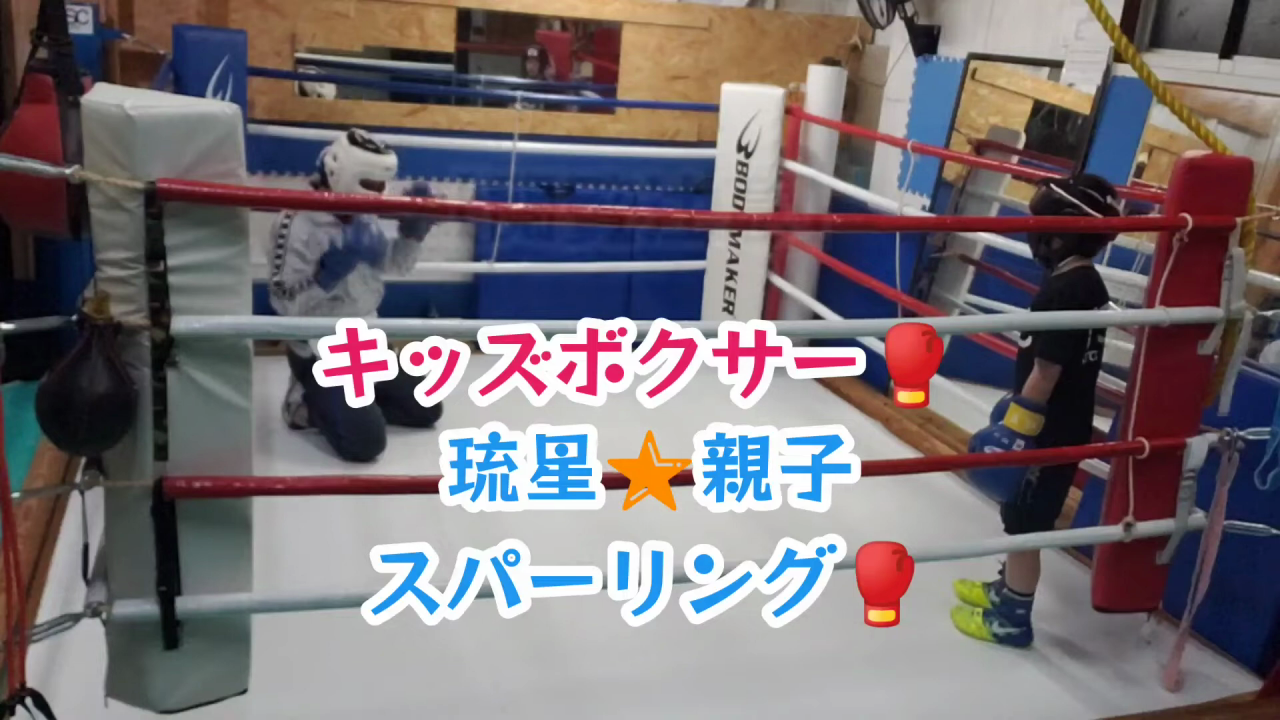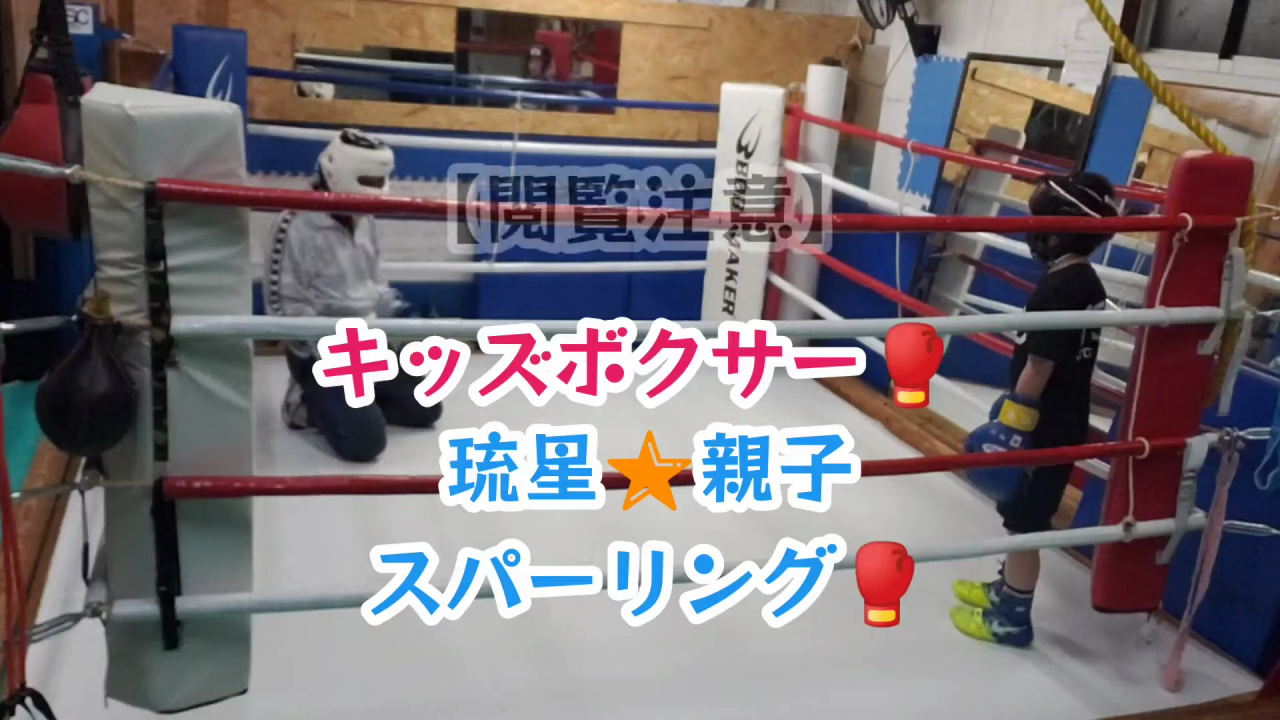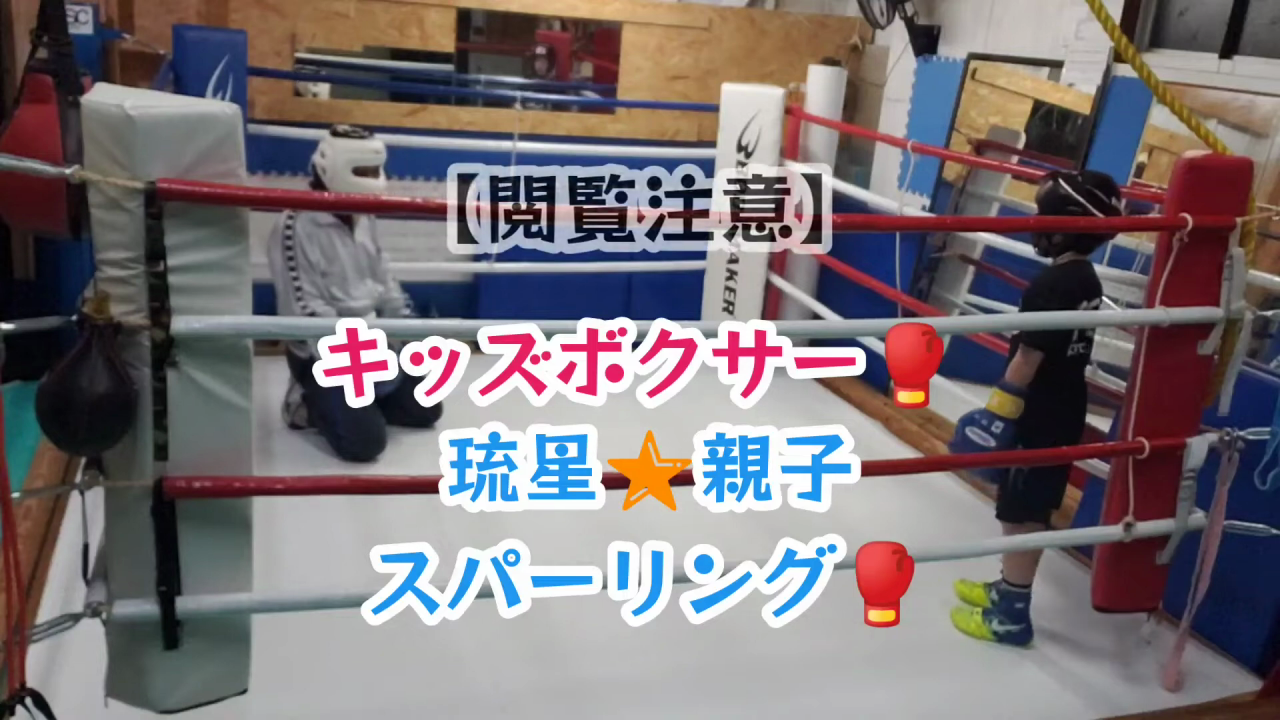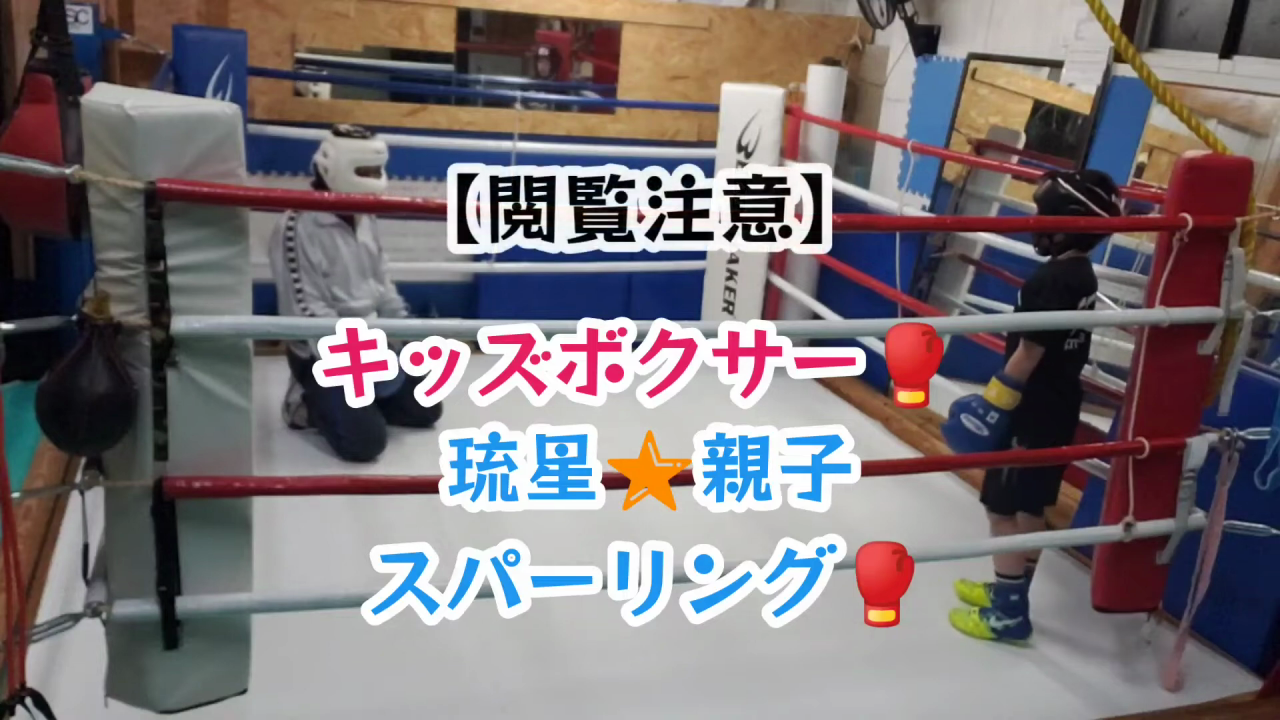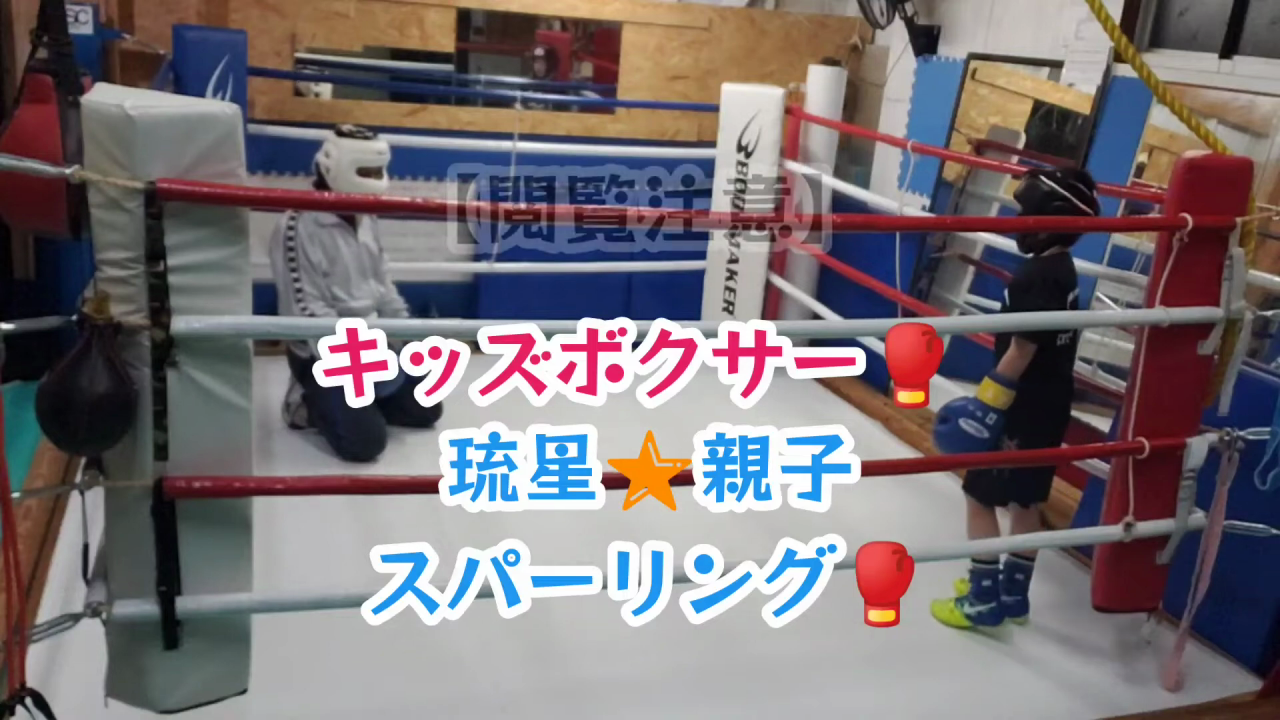
dt=0.3s
person 1, frame 1
left shoulder: (1061, 293)
right shoulder: (1090, 285)
left elbow: (1045, 372)
left wrist: (1015, 429)
right wrist: (1017, 415)
left hip: (1048, 431)
right hip: (1068, 424)
left knee: (1024, 525)
right knee: (1025, 519)
left ankle: (1011, 620)
right ankle: (1005, 589)
person 1, frame 2
left shoulder: (1055, 290)
right shoulder: (1088, 283)
left elbow: (1037, 367)
left wrist: (1009, 427)
left hip: (1043, 427)
right hip: (1065, 421)
left knee: (1023, 523)
right knee: (1028, 517)
left ankle: (1012, 619)
right ankle: (1006, 589)
person 1, frame 3
left shoulder: (1051, 285)
right shoulder: (1087, 280)
left elbow: (1028, 358)
left wrist: (997, 415)
left hip: (1037, 420)
right hip: (1063, 416)
left knee: (1018, 517)
right knee: (1034, 513)
left ankle: (1011, 617)
right ankle: (1007, 589)
person 1, frame 4
left shoulder: (1050, 280)
right shoulder: (1082, 275)
left elbow: (1028, 352)
left wrist: (992, 405)
left hip: (1031, 415)
right hip: (1057, 411)
left knee: (1002, 510)
right knee: (1031, 507)
left ankle: (1009, 614)
right ankle: (1009, 592)
person 1, frame 5
left shoulder: (1036, 276)
right shoulder: (1063, 271)
left elbow: (1021, 351)
left wrist: (986, 404)
left hip: (1024, 411)
right hip: (1048, 408)
left knee: (980, 498)
right knee: (1024, 502)
left ankle: (985, 599)
right ankle: (1012, 592)
person 2, frame 1
left shoulder: (362, 218)
right shoulder: (296, 223)
left elbow: (397, 264)
right elbow: (287, 302)
left wrist: (415, 227)
right wrist: (333, 267)
right hip: (321, 352)
left knee: (426, 410)
right knee: (365, 440)
right ankle: (309, 404)
person 2, frame 2
left shoulder: (363, 221)
right shoulder: (295, 228)
right elbow: (283, 307)
left wrist: (400, 318)
right hip: (320, 353)
left knee: (427, 409)
right knee: (366, 441)
right ankle: (310, 404)
person 2, frame 3
left shoulder: (363, 220)
right shoulder: (297, 227)
left elbow: (384, 283)
right elbow: (308, 310)
right hip: (321, 353)
left knee: (427, 410)
right knee: (365, 441)
left ankle: (346, 398)
right ankle: (310, 404)
person 2, frame 4
left shoulder: (364, 221)
right shoulder: (298, 228)
left elbow: (382, 285)
right elbow: (308, 311)
right hip: (322, 354)
left knee: (426, 410)
right knee: (366, 441)
left ankle: (345, 401)
right ankle: (310, 404)
person 2, frame 5
left shoulder: (364, 221)
right shoulder: (299, 228)
left elbow: (382, 284)
right elbow: (307, 310)
right hip: (322, 354)
left knee: (426, 410)
right knee: (366, 441)
right ankle: (309, 403)
